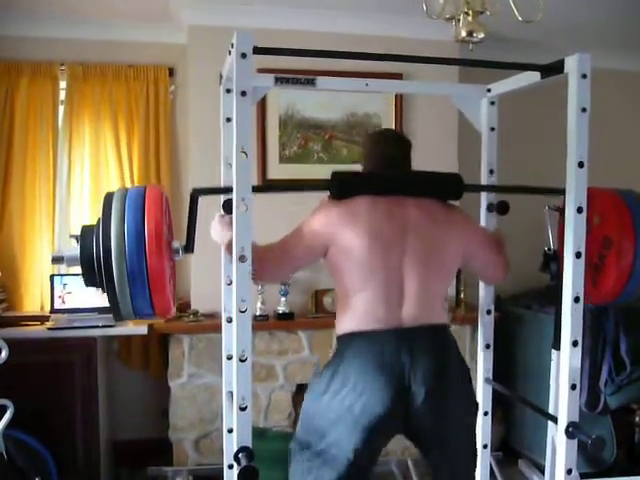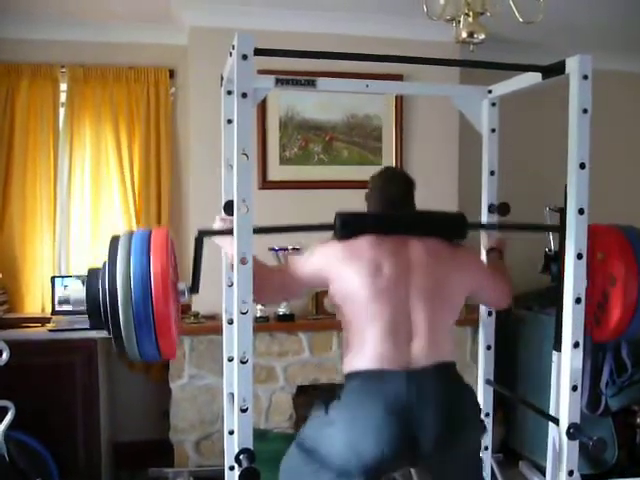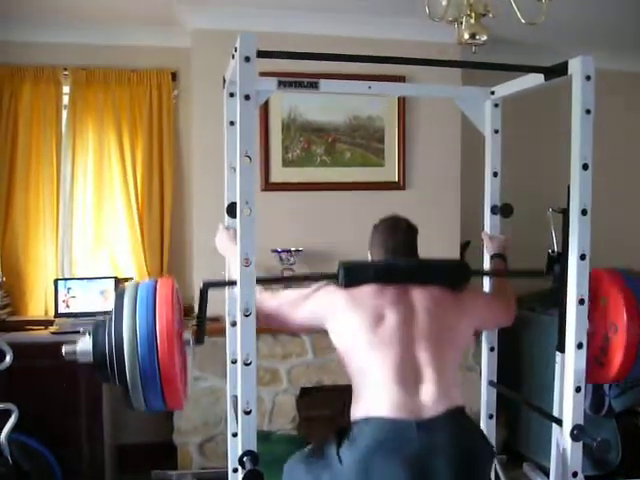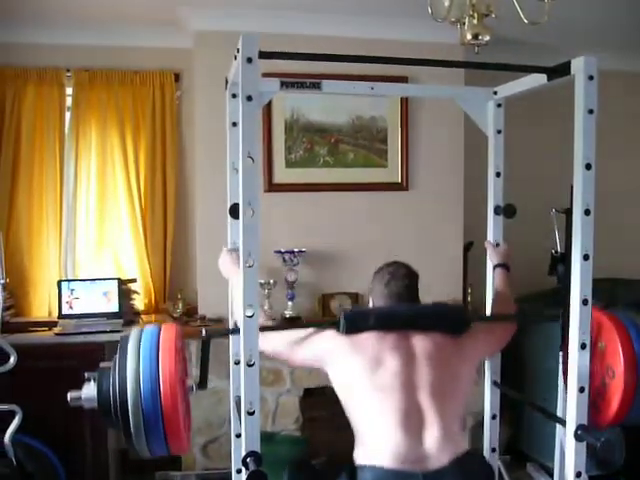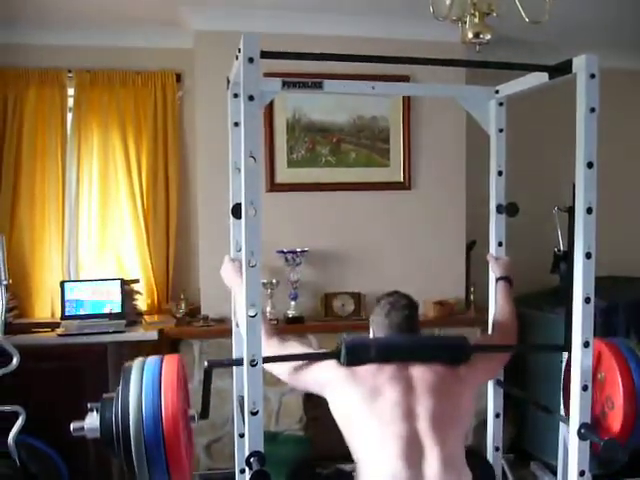
dt=0.3s
person 1, frame 1
left shoulder: (338, 216)
right shoulder: (453, 219)
left elbow: (261, 268)
right elbow: (498, 273)
left wrist: (227, 236)
right wrist: (493, 241)
left hip: (364, 364)
right hip: (437, 362)
person 1, frame 2
left shoulder: (340, 254)
right shoulder: (456, 257)
left elbow: (262, 288)
right elbow: (502, 297)
left wrist: (231, 242)
right wrist: (495, 252)
left hip: (370, 404)
right hip: (444, 401)
person 1, frame 3
left shoulder: (341, 300)
right shoulder: (457, 301)
left elbow: (262, 304)
right elbow: (505, 310)
left wrist: (232, 251)
right wrist: (497, 257)
left hip: (380, 450)
right hip: (454, 448)
person 1, frame 4
left shoulder: (342, 346)
right shoulder: (457, 345)
left elbow: (263, 334)
right elbow: (504, 323)
left wrist: (235, 274)
right wrist: (500, 266)
person 1, frame 5
left shoulder: (343, 377)
right shoulder: (455, 374)
left elbow: (270, 347)
right elbow: (504, 339)
left wrist: (238, 284)
right wrist: (502, 279)
